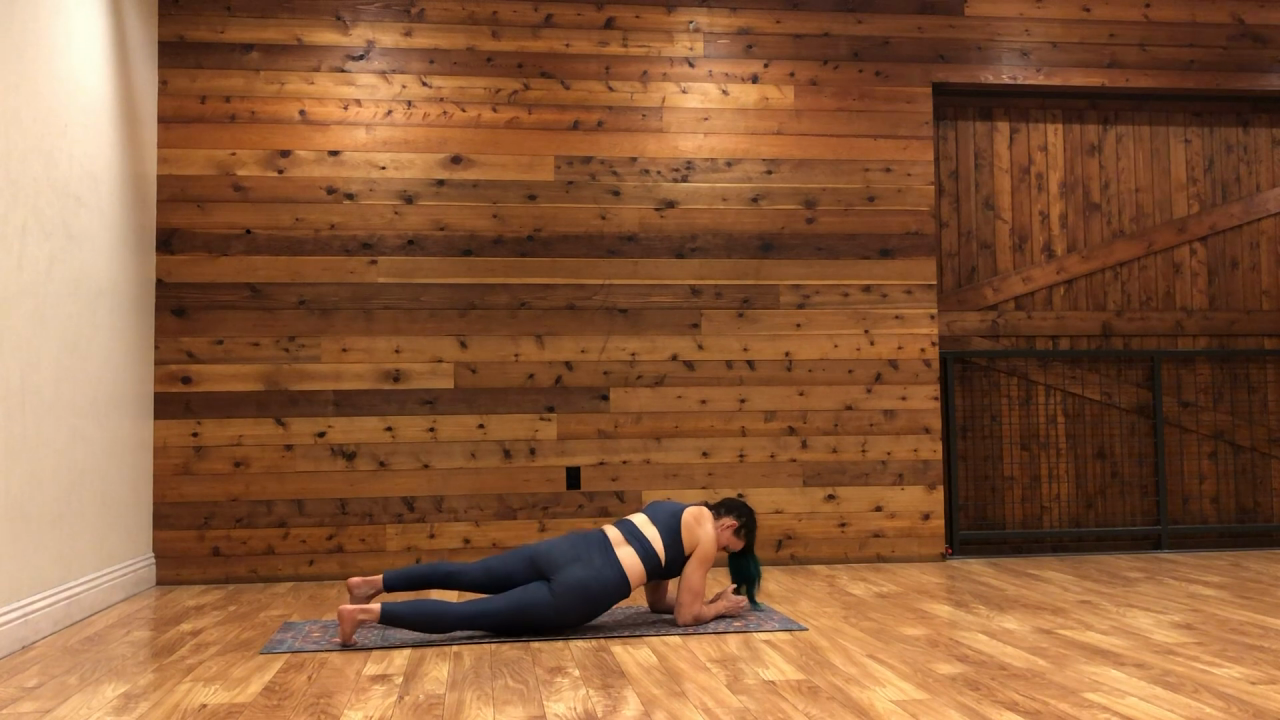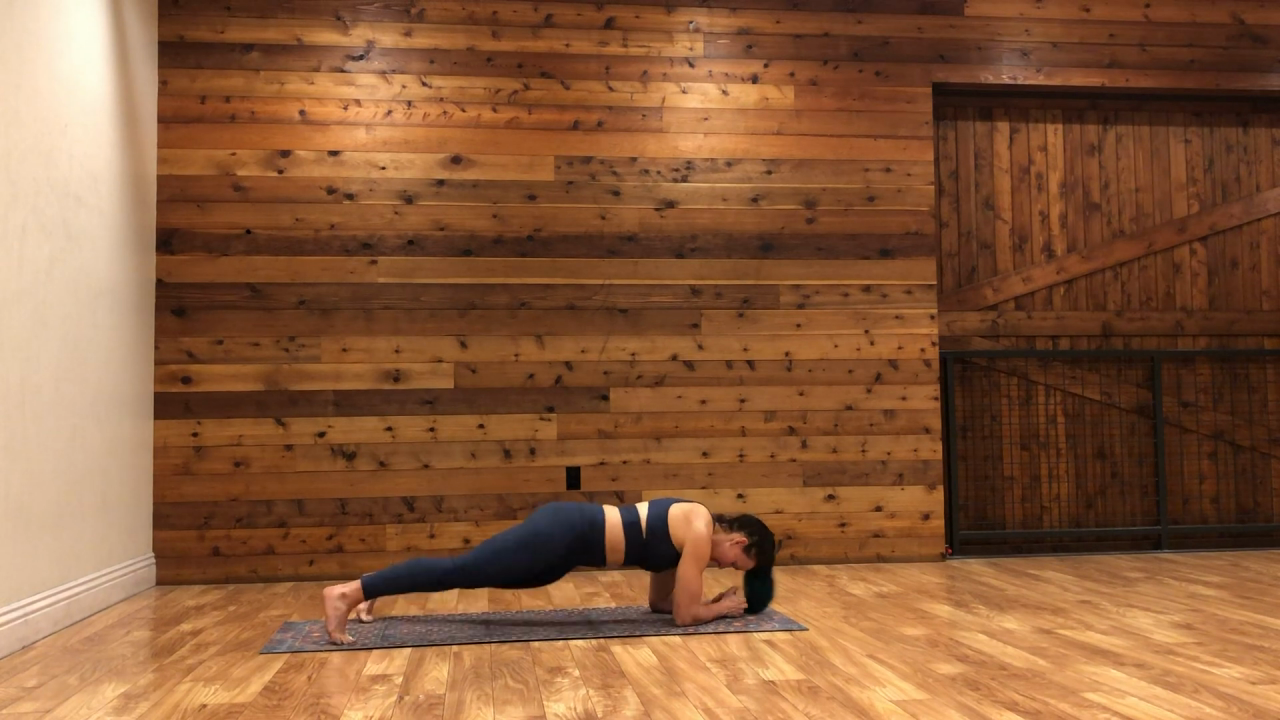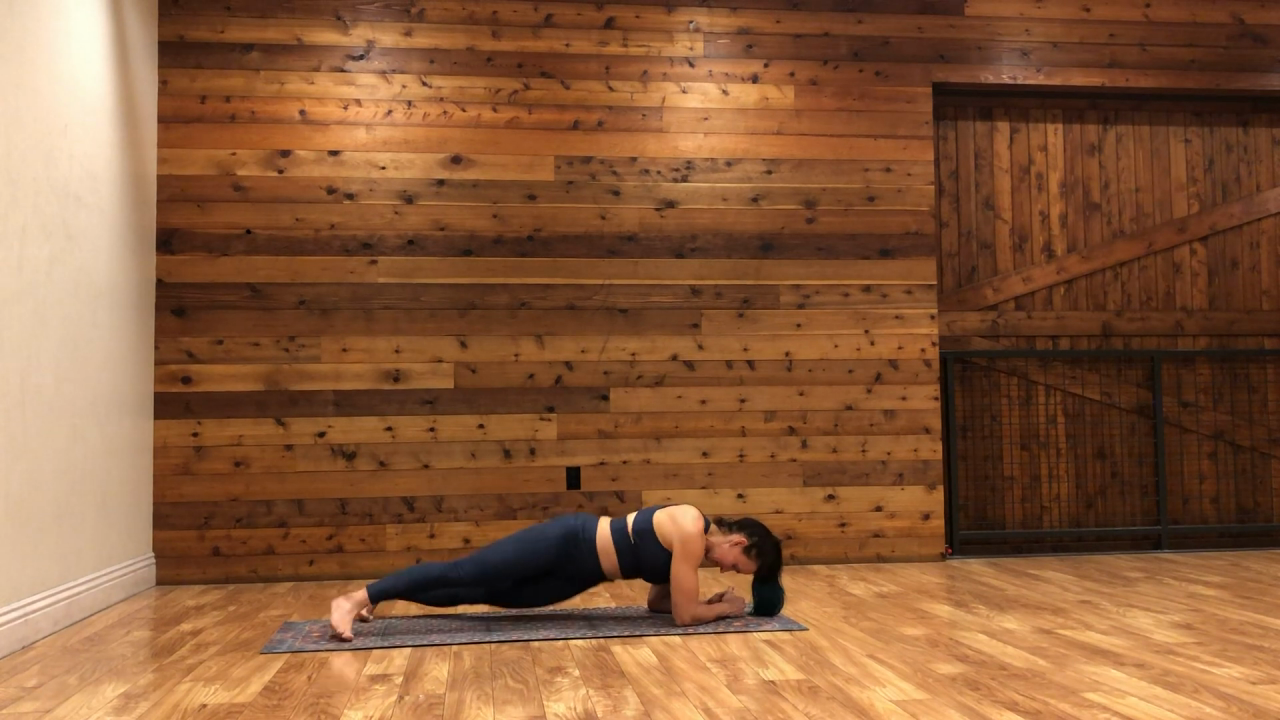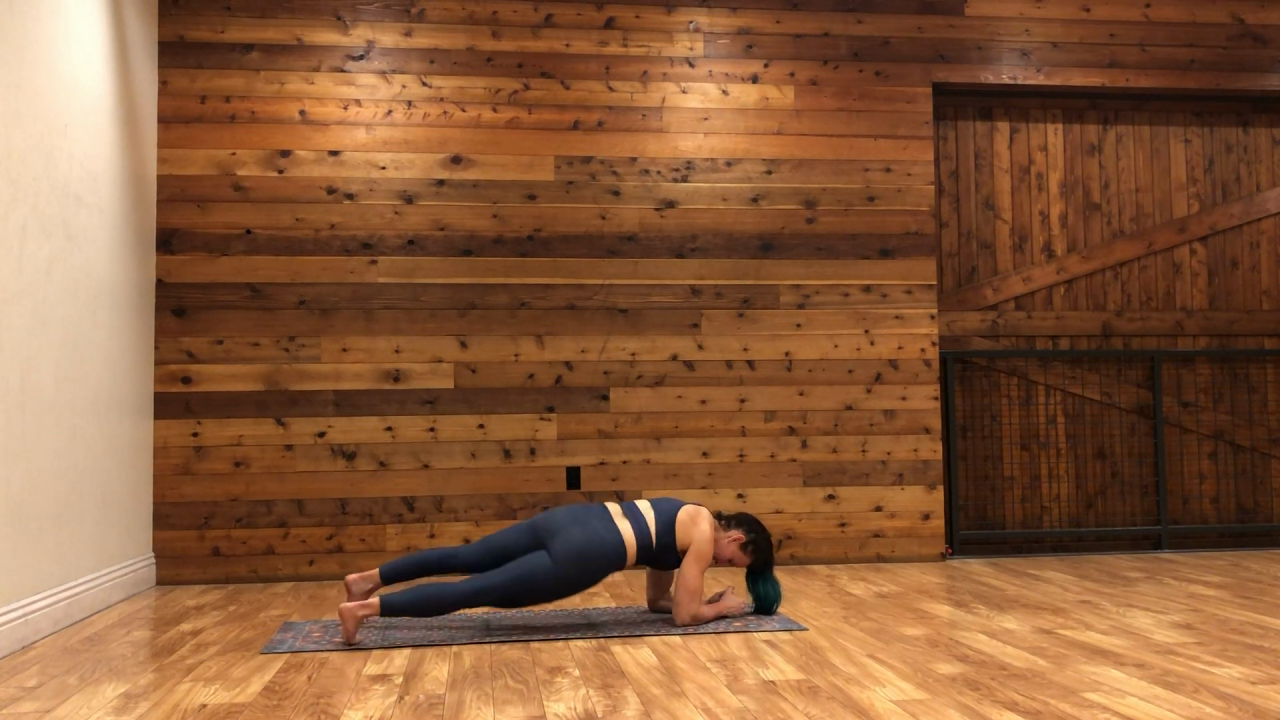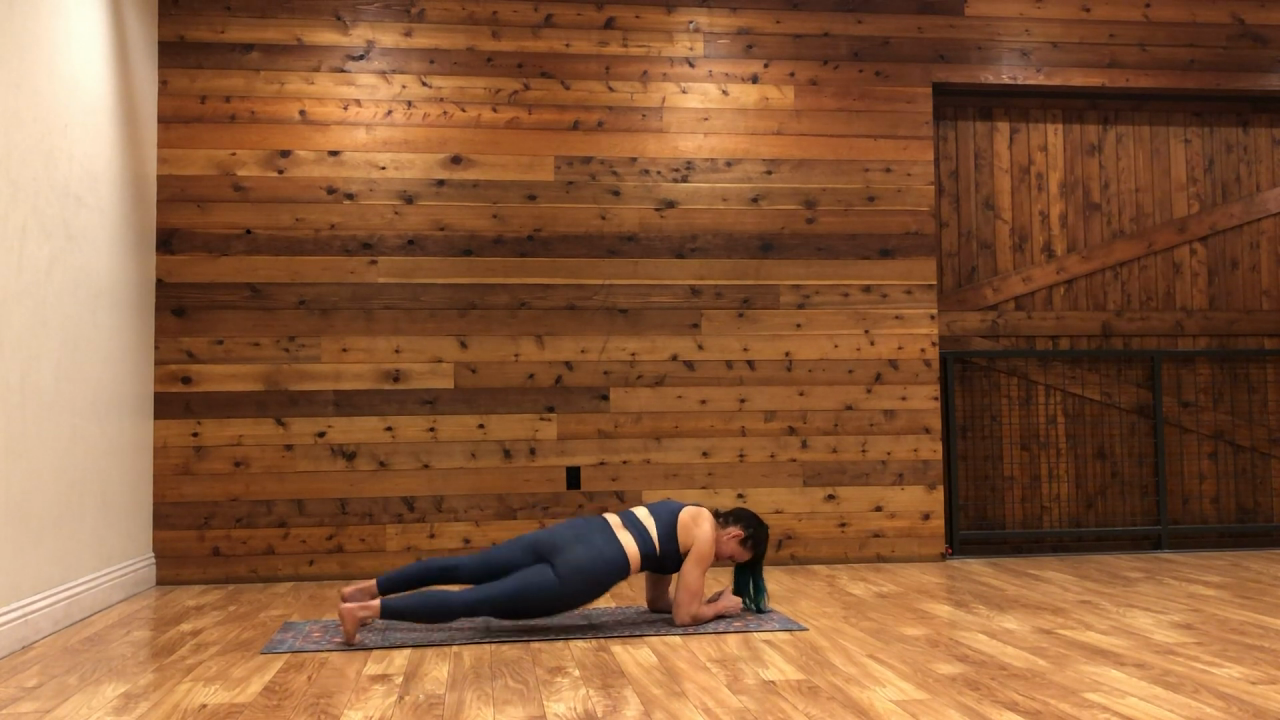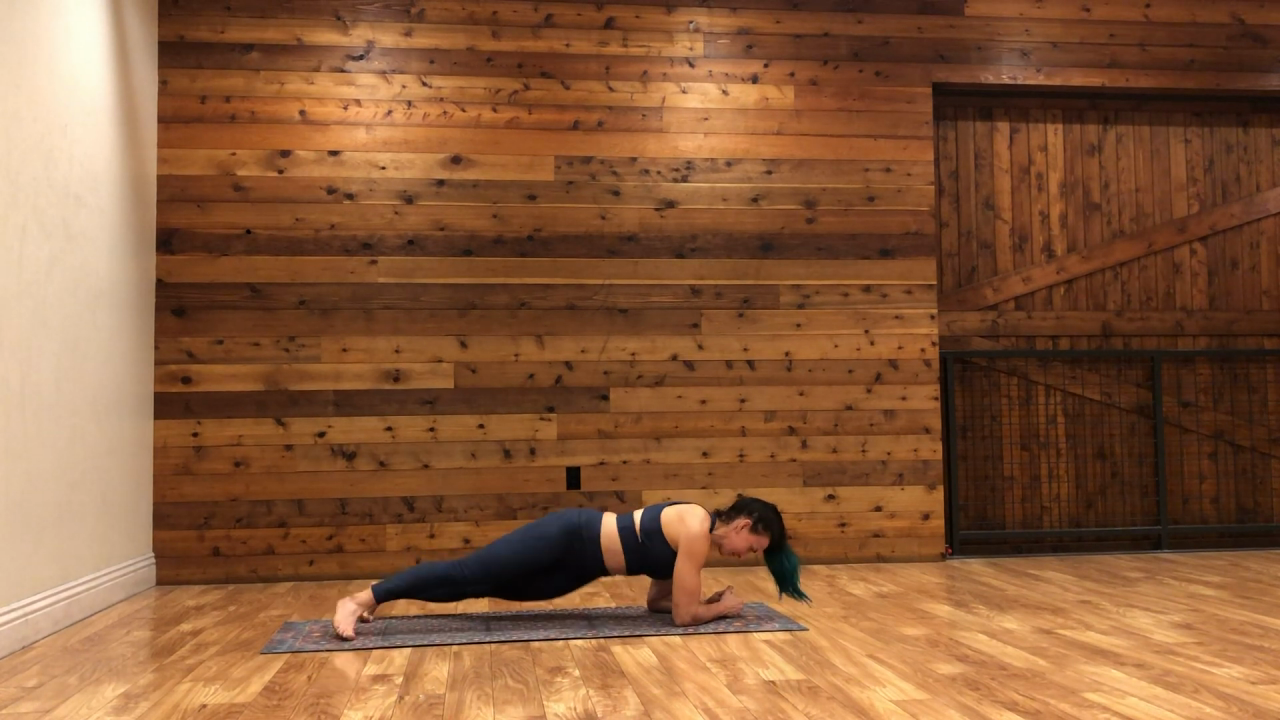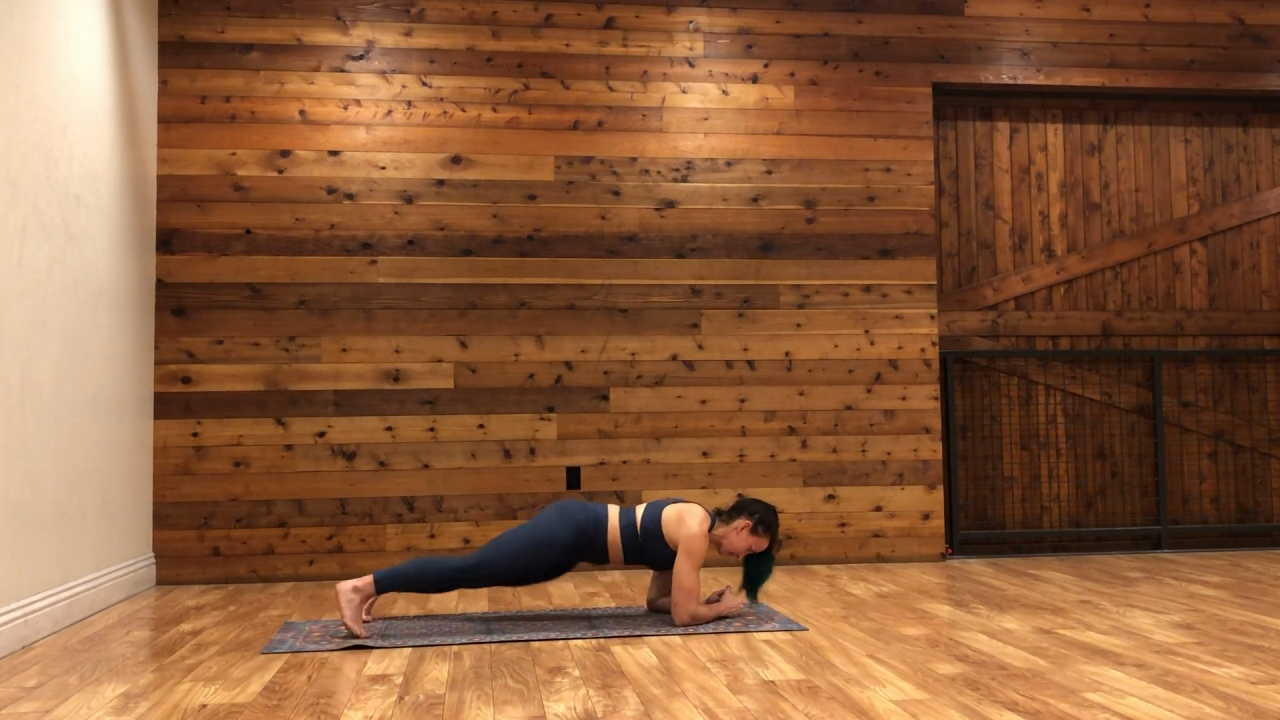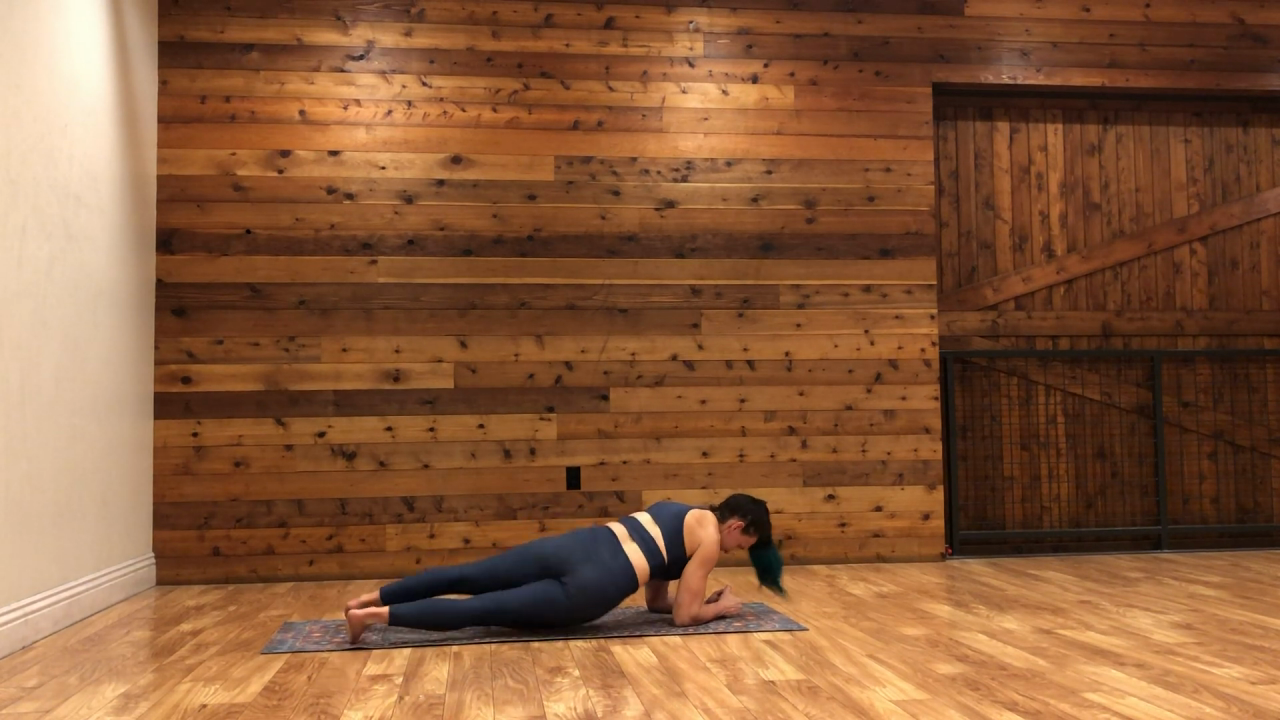
dt=0.5s
person 1, frame 1
left shoulder: (673, 512)
right shoulder: (705, 531)
left elbow: (657, 598)
right elbow: (686, 615)
left wrist: (704, 600)
right wrist: (721, 607)
left hip: (566, 548)
right hip: (583, 589)
left knee: (466, 575)
right knee: (467, 615)
left ankle: (370, 583)
right ankle: (365, 613)
person 1, frame 2
left shoulder: (686, 525)
right shoulder: (700, 533)
left elbow: (660, 602)
right elbow: (684, 615)
left wrist: (708, 601)
right wrist: (722, 607)
left hip: (568, 523)
right hip: (566, 530)
left knee: (468, 568)
right knee: (460, 570)
left ankle: (370, 583)
right ankle: (346, 592)
person 1, frame 3
left shoulder: (692, 537)
right shoulder: (690, 533)
left elbow: (659, 601)
right elbow: (684, 615)
left wrist: (710, 601)
right wrist: (724, 608)
left hip: (575, 570)
right hip: (565, 542)
left knee: (481, 592)
right knee: (459, 577)
left ankle: (375, 592)
right ankle: (353, 598)
person 1, frame 4
left shoulder: (686, 520)
right shoulder: (704, 534)
left elbow: (657, 599)
right elbow: (683, 614)
left wrist: (706, 600)
right wrist: (723, 607)
left hip: (567, 520)
right hip: (581, 552)
left knee: (463, 558)
right knee: (475, 591)
left ankle: (368, 579)
right ankle: (364, 608)
person 1, frame 5
left shoulder: (685, 517)
right shoulder: (705, 535)
left elbow: (657, 600)
right elbow: (684, 615)
left wrist: (705, 600)
right wrist: (721, 607)
left hip: (568, 534)
right hip: (584, 566)
left knee: (463, 570)
right knee: (474, 600)
left ankle: (367, 588)
right ankle: (364, 608)
person 1, frame 6
left shoulder: (691, 529)
right shoulder: (695, 530)
left elbow: (659, 601)
right elbow: (684, 614)
left wrist: (708, 599)
right wrist: (722, 607)
left hip: (581, 561)
right hip: (568, 536)
left knee: (482, 586)
right knee: (466, 573)
left ankle: (378, 595)
right ankle: (361, 598)
person 1, frame 7
left shoulder: (691, 525)
right shoulder: (696, 531)
left elbow: (657, 599)
right elbow: (683, 614)
left wrist: (705, 598)
right wrist: (722, 607)
left hip: (572, 525)
right hip: (569, 531)
left knee: (473, 570)
right knee: (467, 569)
left ankle: (376, 583)
right ankle: (358, 587)
person 1, frame 8
left shoulder: (681, 514)
right shoulder: (709, 535)
left elbow: (656, 598)
right elbow: (683, 615)
left wrist: (703, 599)
right wrist: (720, 607)
left hip: (571, 546)
right hip: (589, 587)
left knee: (466, 579)
right knee: (478, 609)
left ankle: (372, 599)
right ankle: (373, 615)
